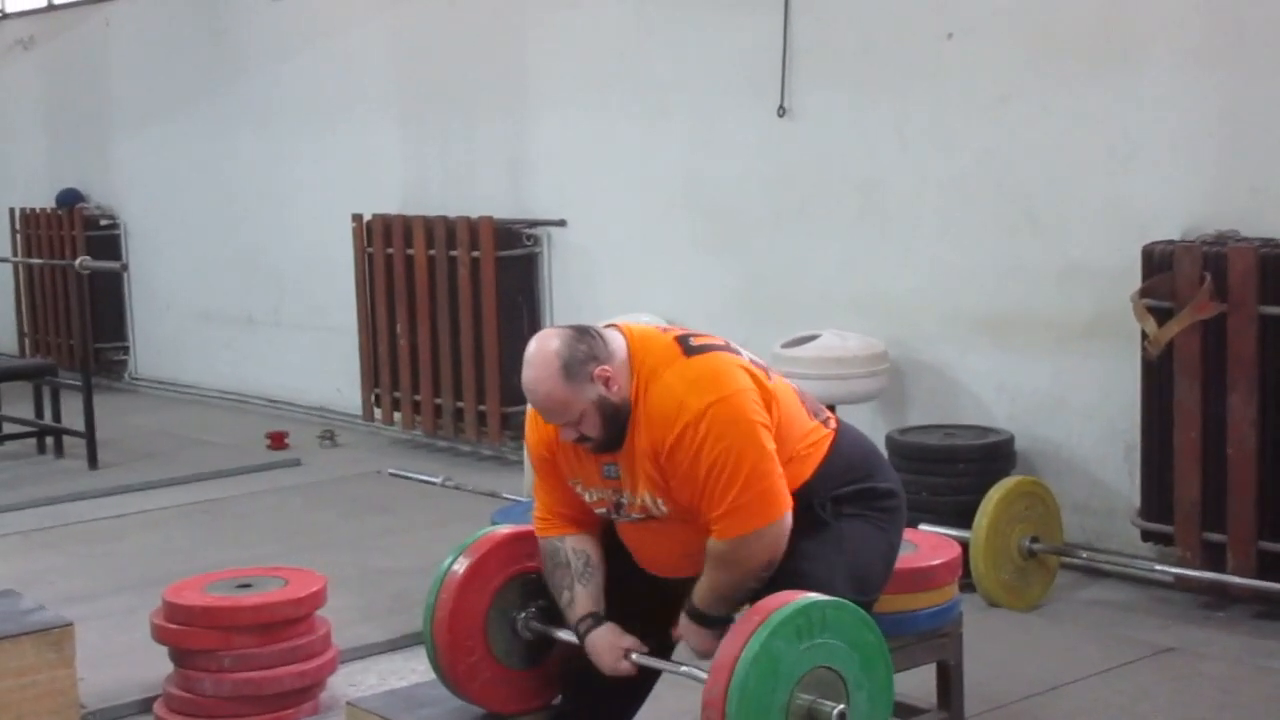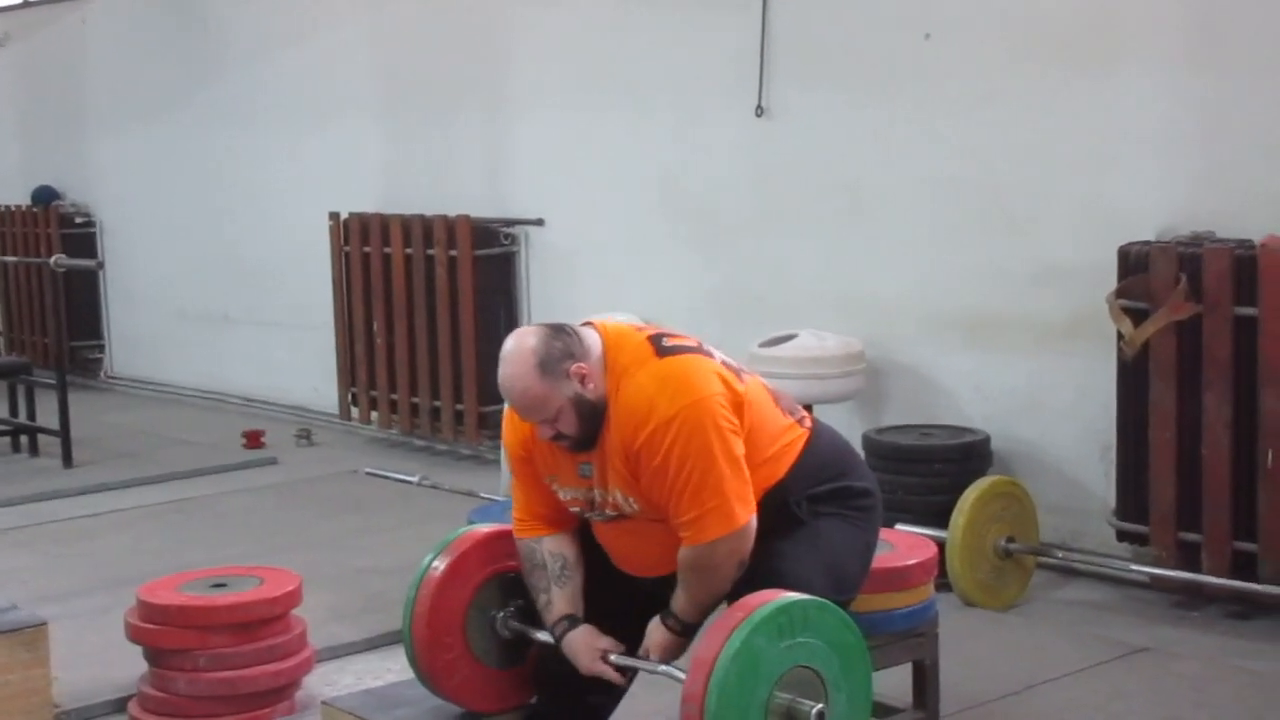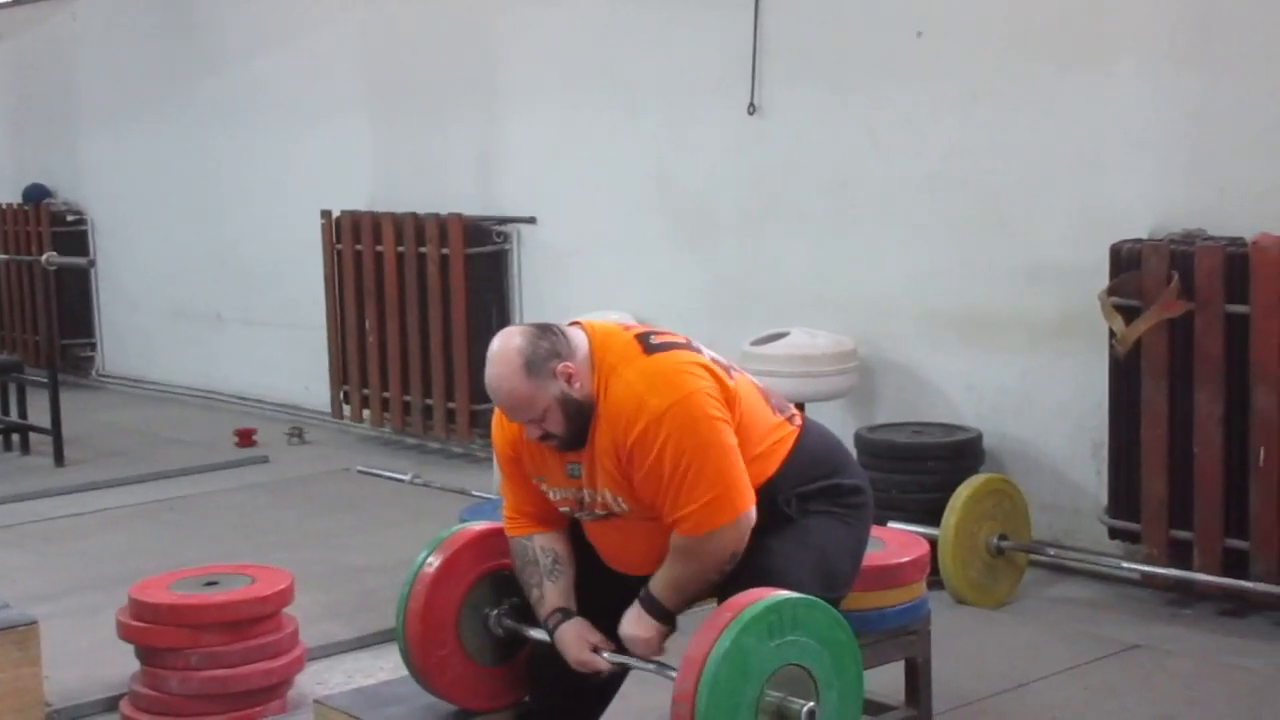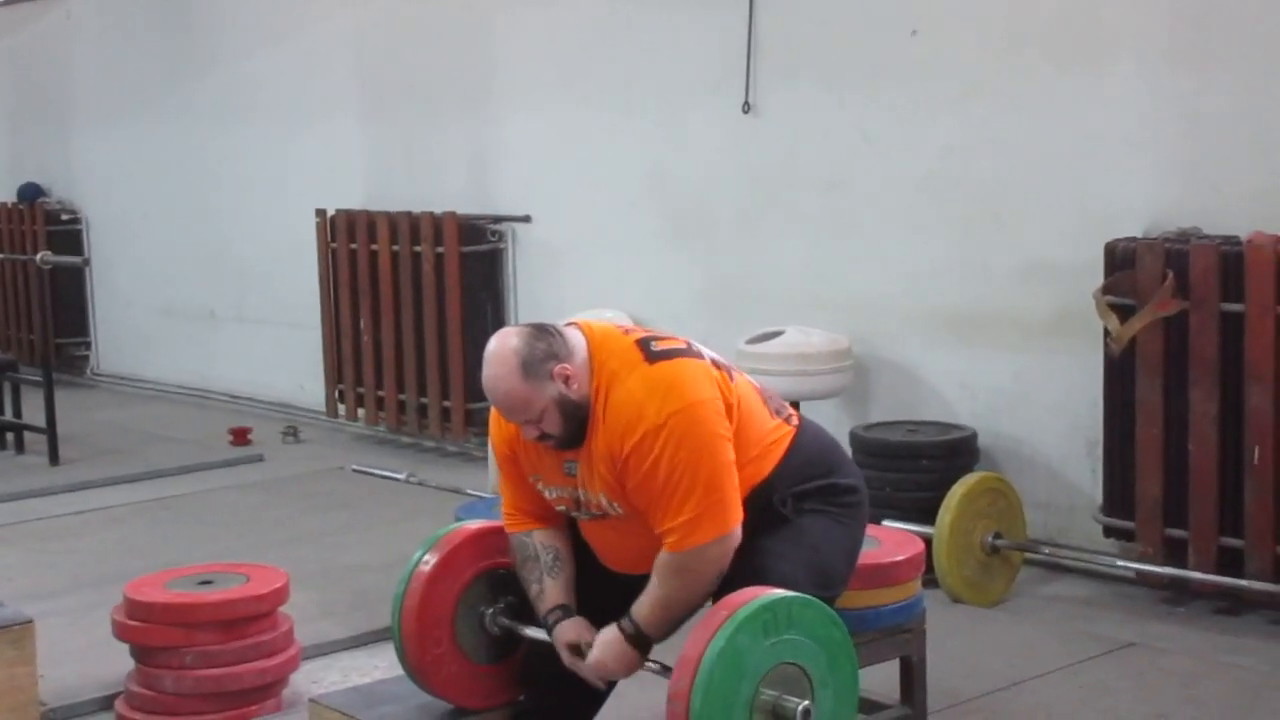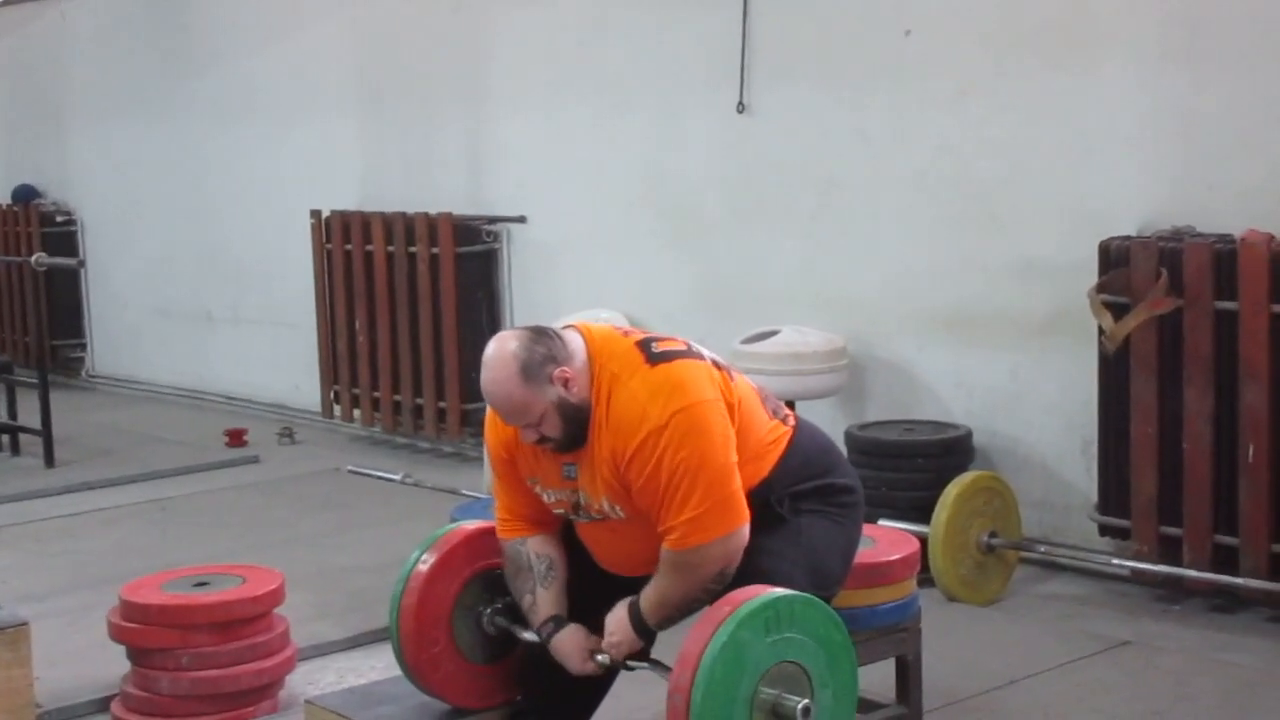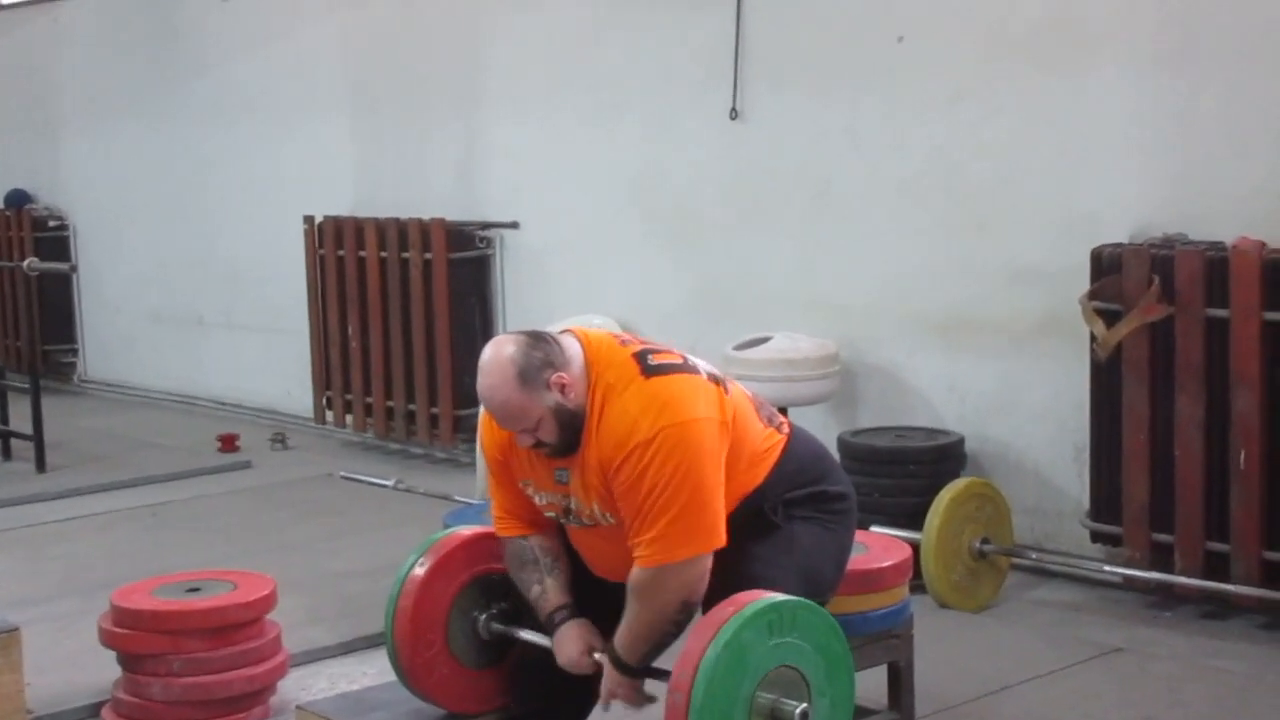
dt=0.4s
person 1, frame 1
left shoulder: (699, 390)
right shoulder: (560, 402)
left elbow: (754, 537)
right elbow: (562, 524)
left wrist: (705, 614)
right wrist: (589, 624)
person 1, frame 2
left shoulder: (671, 392)
right shoulder: (536, 403)
left elbow: (722, 539)
right elbow: (542, 525)
left wrist: (677, 622)
right wrist: (567, 626)
person 1, frame 3
left shoulder: (660, 389)
right shoulder: (524, 403)
left elbow: (719, 530)
right elbow: (533, 523)
left wrist: (655, 607)
right wrist: (560, 619)
person 1, frame 4
left shoulder: (660, 394)
right shoulder: (521, 402)
left elbow: (701, 550)
right elbow: (533, 519)
left wrist: (633, 636)
right wrist: (559, 616)
right knee: (566, 639)
person 1, frame 5
left shoulder: (661, 396)
right shoulder: (518, 404)
left elbow: (711, 548)
right elbow: (525, 527)
left wrist: (641, 618)
right wrist: (553, 626)
person 1, frame 6
left shoulder: (656, 409)
right shoulder: (513, 407)
left elbow: (674, 574)
right elbow: (523, 524)
left wrist: (622, 663)
right wrist: (562, 617)
right knee: (551, 636)
